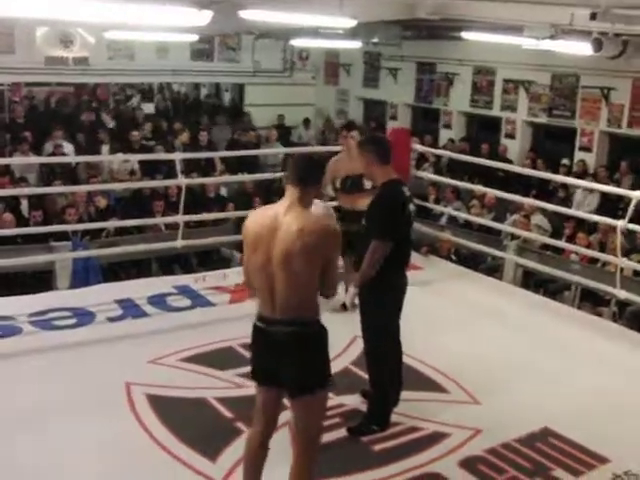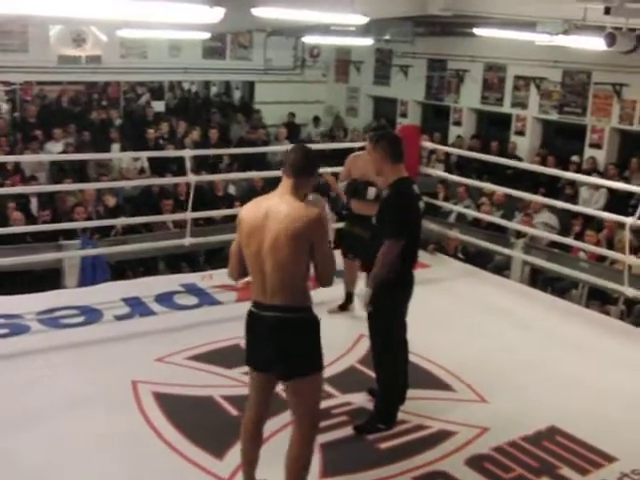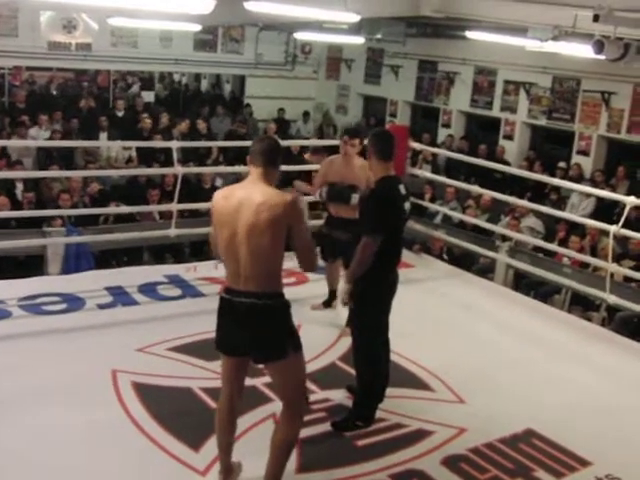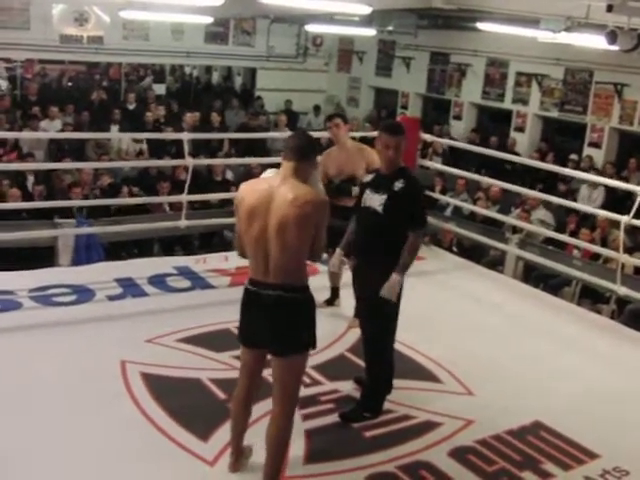
dt=1s
person 1, frame 1
left shoulder: (253, 220)
right shoulder: (324, 230)
right elbow: (327, 290)
left hip: (264, 334)
right hip: (303, 338)
left knee: (264, 418)
right knee: (305, 444)
person 1, frame 2
left shoulder: (248, 211)
right shoulder: (310, 217)
left elbow: (235, 272)
right elbow: (325, 279)
left hip: (257, 319)
right hip: (295, 324)
left knee: (256, 409)
right knee: (305, 424)
person 1, frame 3
left shoulder: (220, 197)
right shoulder: (284, 202)
right elbow: (307, 262)
right wrist: (301, 221)
left hip: (230, 305)
right hip: (267, 310)
left knee: (230, 395)
right knee: (295, 404)
person 1, frame 4
left shoulder: (246, 190)
right shoulder: (314, 200)
left elbow: (242, 250)
right elbow: (315, 254)
left hip: (254, 296)
right hip: (291, 302)
left knee: (247, 380)
right knee: (284, 401)
person 2, frame 1
left shoulder: (384, 199)
right shoulder: (400, 190)
left elbow: (378, 250)
left wrist: (357, 284)
left hip: (380, 284)
right hip: (394, 279)
left knee: (378, 345)
right knee: (389, 339)
left ankle: (378, 415)
right ankle: (389, 392)
person 2, frame 2
left shoulder: (397, 197)
right shoulder: (407, 188)
left elbow: (390, 249)
left wrist: (370, 286)
left hip: (388, 283)
right hip: (399, 279)
left knee: (384, 345)
right knee: (395, 338)
left ankle: (385, 414)
right ankle: (395, 391)
person 2, frame 3
left shoulder: (378, 195)
right shoulder: (399, 188)
left elbow: (368, 246)
left wrist: (348, 282)
left hip: (371, 280)
right hip: (387, 275)
left knee: (365, 343)
right knee: (377, 337)
left ankle: (363, 411)
right ankle: (375, 389)
person 2, frame 4
left shoulder: (408, 187)
right shoulder: (370, 178)
left elbow: (416, 236)
left wrist: (398, 276)
right wrist: (341, 250)
left hip: (385, 271)
right hip: (362, 264)
left knee: (378, 334)
right knee: (369, 329)
left ankle: (372, 400)
right ankle: (379, 380)
person 3, frame 1
right shoulder: (335, 162)
right elbow: (327, 188)
left wrist: (369, 184)
right wrist: (335, 186)
right hip: (344, 216)
right knee: (347, 259)
right ankle: (348, 299)
person 3, frame 2
right shoulder: (353, 159)
right elbow: (340, 184)
left wrist: (376, 195)
right wrist: (346, 189)
left hip: (375, 221)
right hip: (353, 217)
left knee: (373, 267)
right knee: (350, 262)
right ankle: (347, 300)
person 3, frame 3
left shoulder: (366, 169)
right shoulder: (329, 164)
right elbow: (315, 190)
left wrist: (356, 198)
right wrist: (324, 193)
left hip: (354, 225)
right hip: (332, 221)
right knee: (331, 262)
right ankle: (332, 298)
person 3, frame 4
left shoulder: (364, 152)
right shoulder: (327, 156)
right elbow: (320, 185)
left wrist: (356, 188)
right wrist: (330, 189)
right hip: (334, 211)
right knee: (334, 255)
left ankle: (360, 310)
right ankle: (334, 296)
